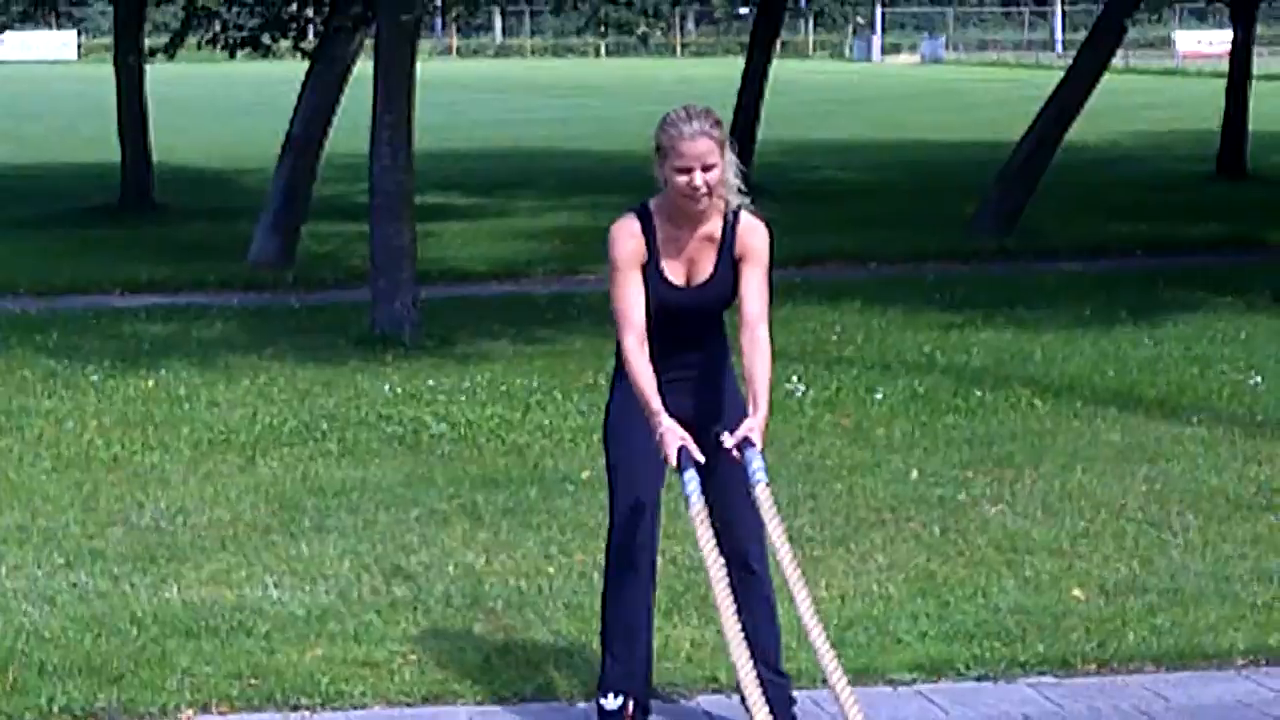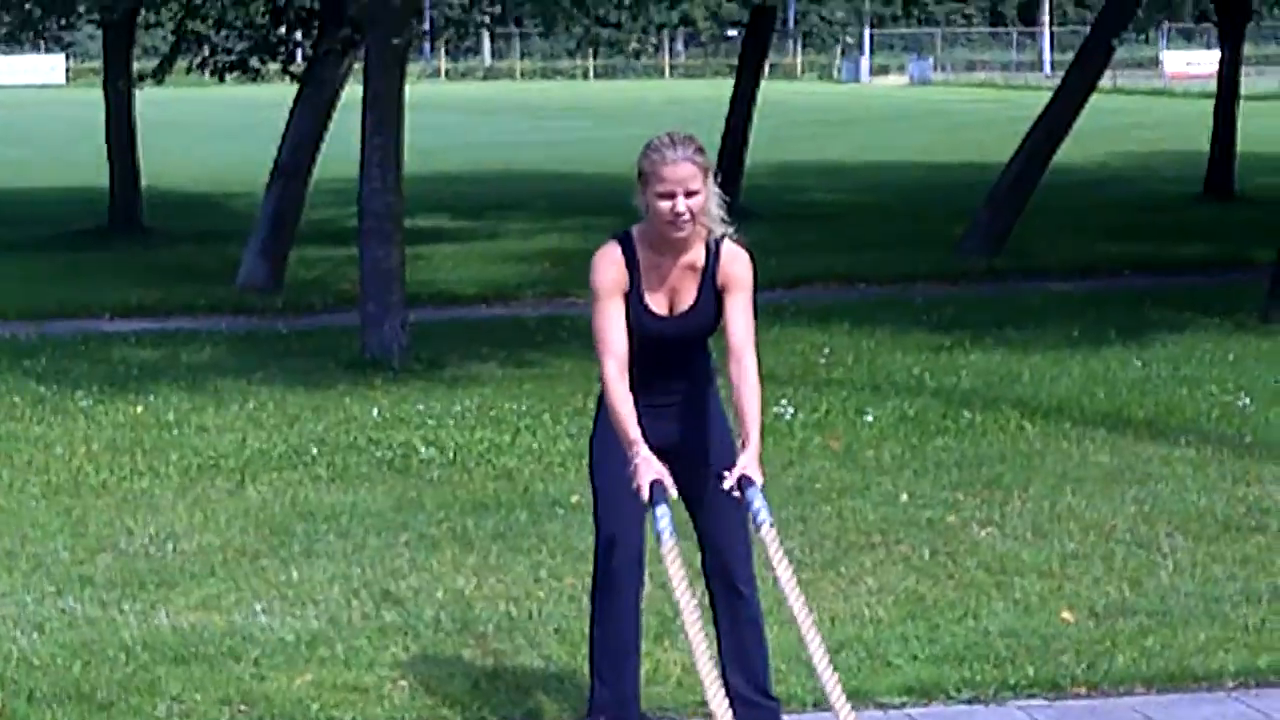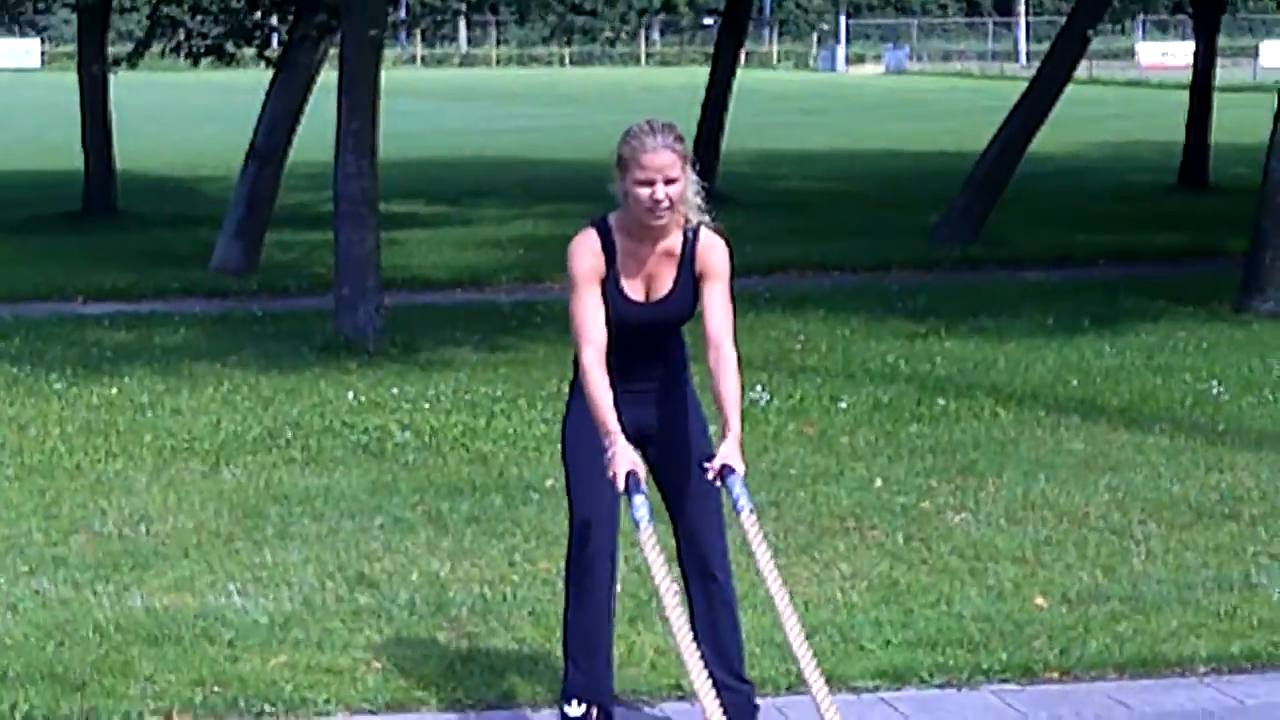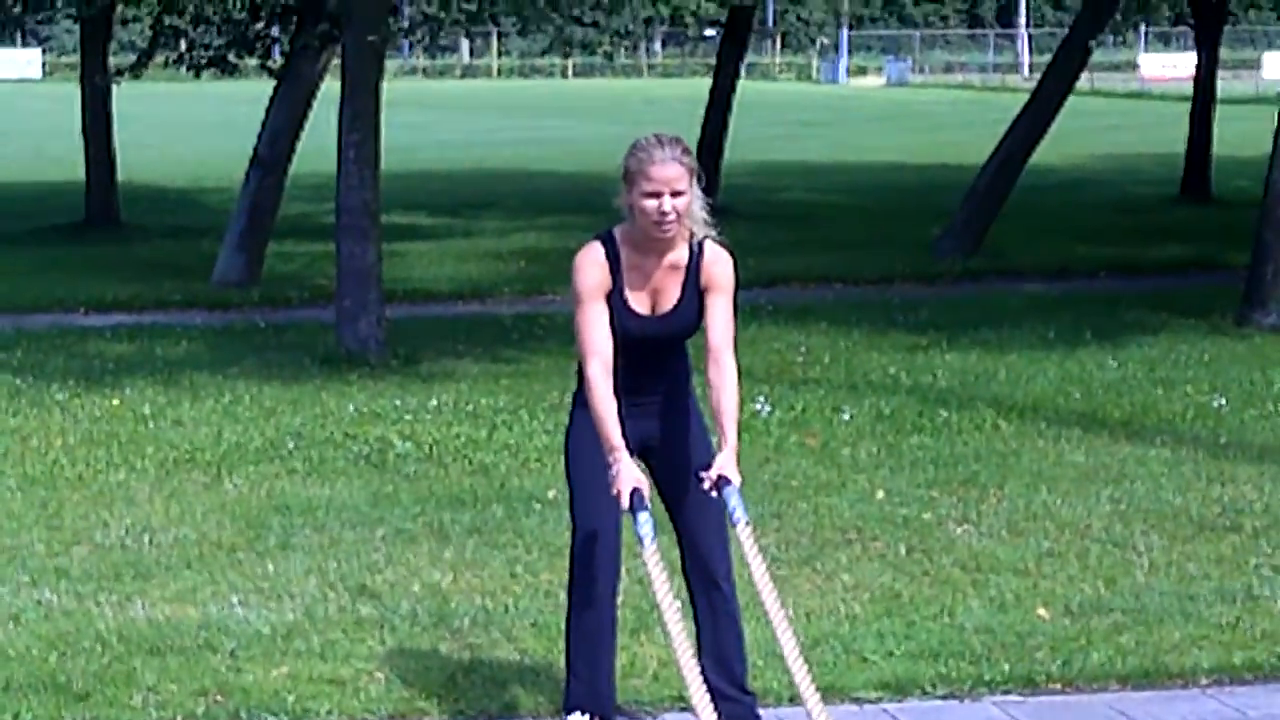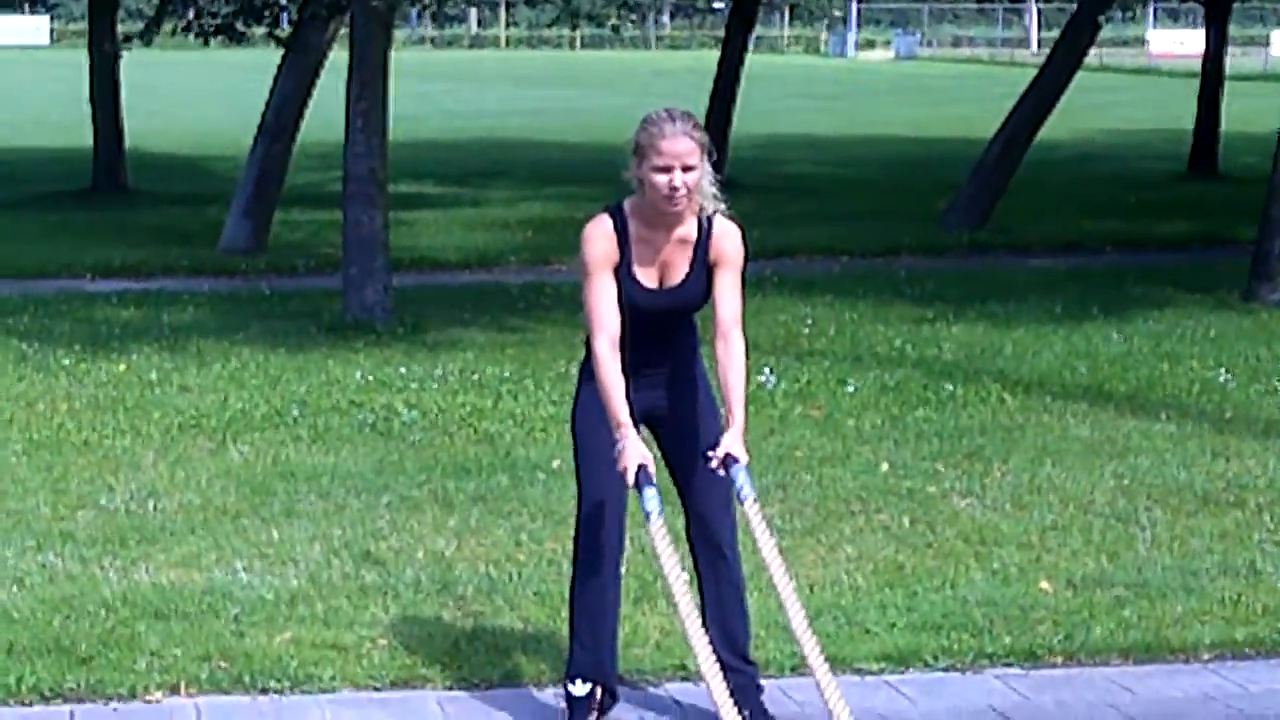
dt=0.3s
person 1, frame 1
left shoulder: (748, 231)
right shoulder: (631, 232)
left elbow: (755, 327)
right elbow: (632, 336)
left wrist: (757, 414)
right wrist: (662, 422)
left hip: (713, 387)
right hip: (642, 395)
left knee: (745, 541)
right knee: (631, 541)
person 1, frame 2
left shoulder: (730, 260)
right shoulder: (613, 261)
left elbow: (743, 356)
right elbow: (612, 365)
left wrist: (750, 446)
right wrist: (637, 450)
left hip: (698, 414)
right hip: (627, 421)
left knee: (732, 565)
right knee: (617, 566)
person 1, frame 3
left shoulder: (707, 248)
right shoulder: (590, 248)
left elbow: (720, 344)
right elbow: (590, 354)
left wrist: (732, 434)
right wrist: (614, 441)
left hip: (671, 398)
right hip: (599, 407)
left knee: (707, 549)
right knee: (591, 550)
person 1, frame 4
left shoulder: (712, 261)
right shoulder: (595, 261)
left elbow: (721, 359)
right elbow: (596, 368)
left wrist: (728, 448)
right wrist: (619, 459)
left hip: (675, 410)
right hip: (603, 417)
left knee: (711, 561)
right knee: (594, 561)
person 1, frame 5
left shoulder: (721, 235)
right shoulder: (604, 234)
left elbow: (729, 334)
right elbow: (603, 341)
left wrist: (735, 426)
right wrist: (624, 435)
left hip: (682, 381)
right hip: (610, 389)
left knee: (716, 529)
right knee: (599, 529)
